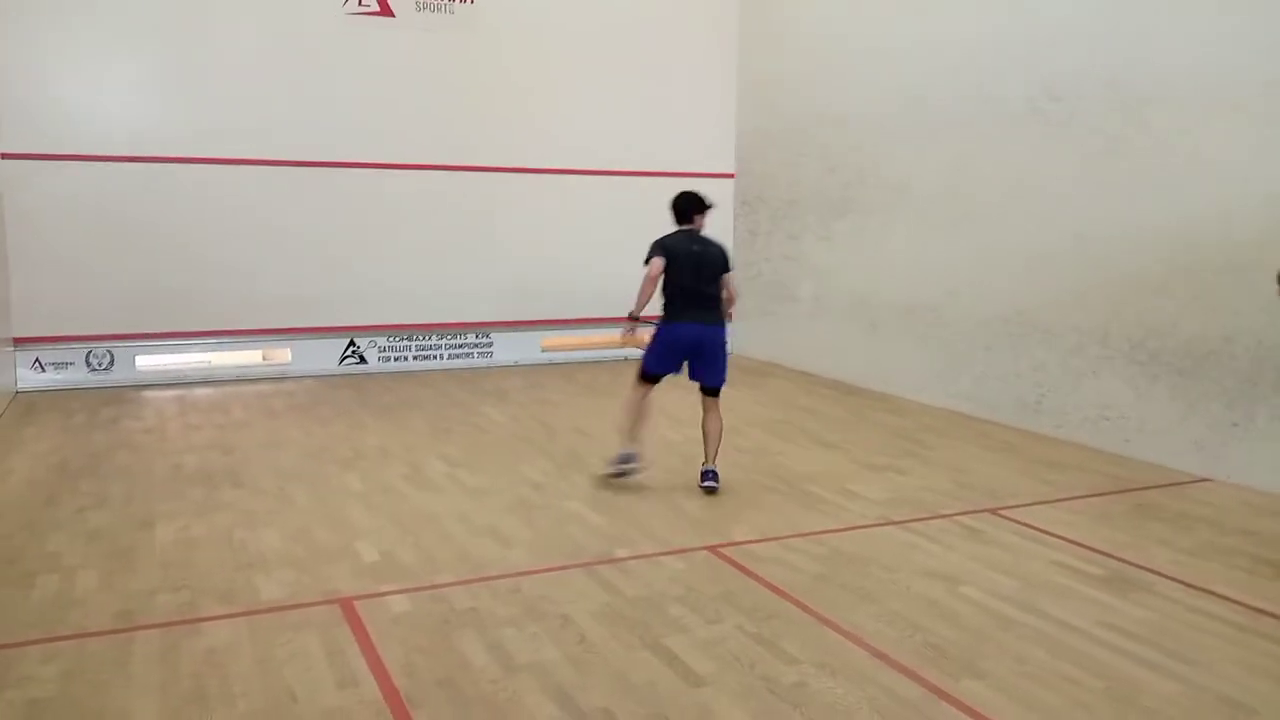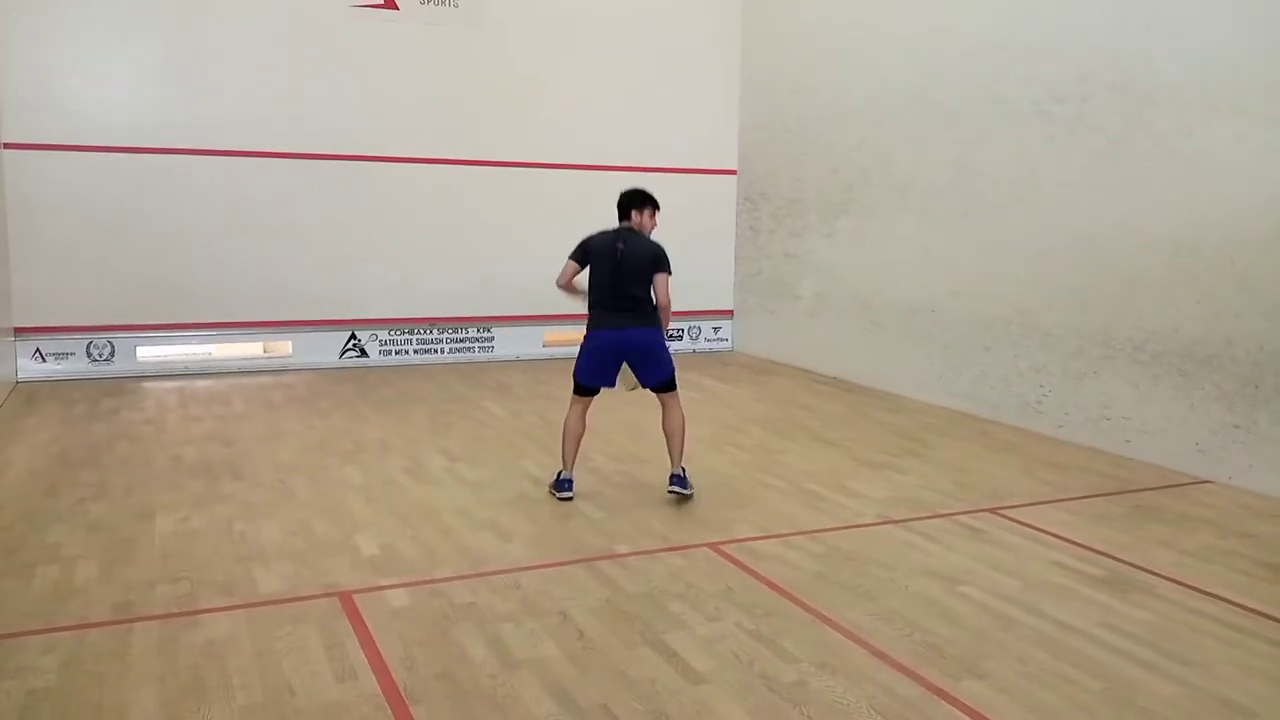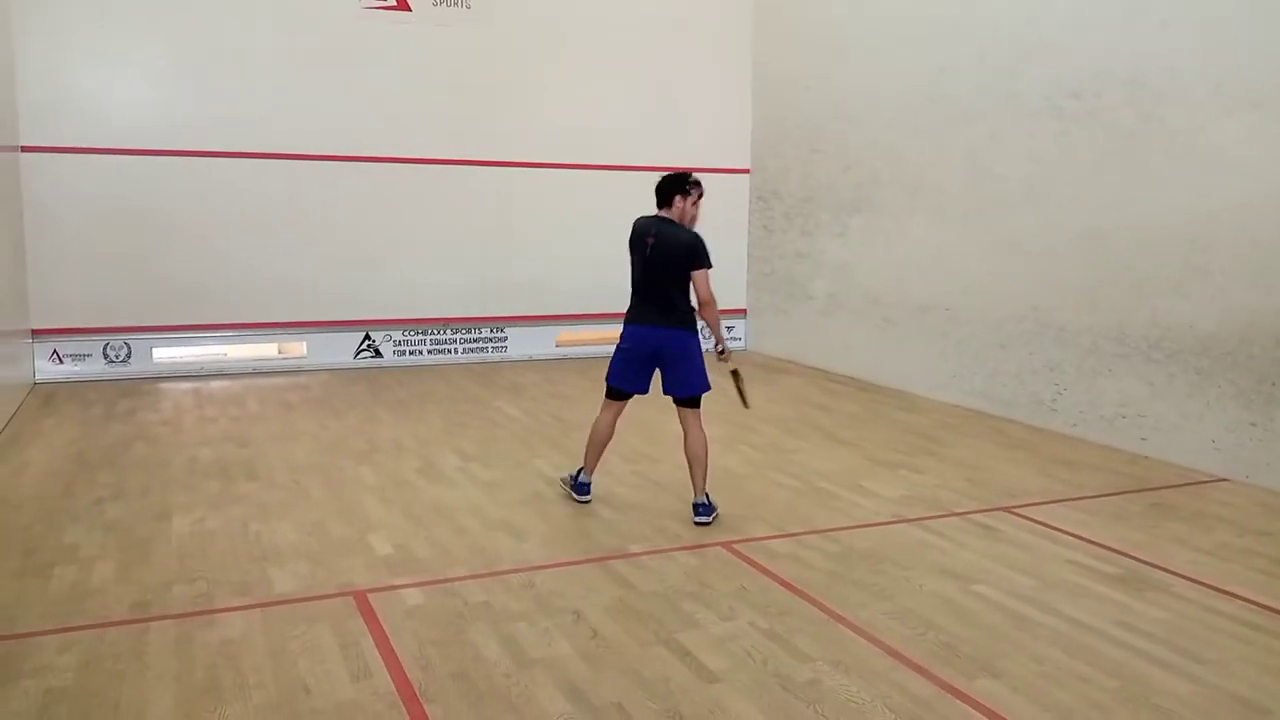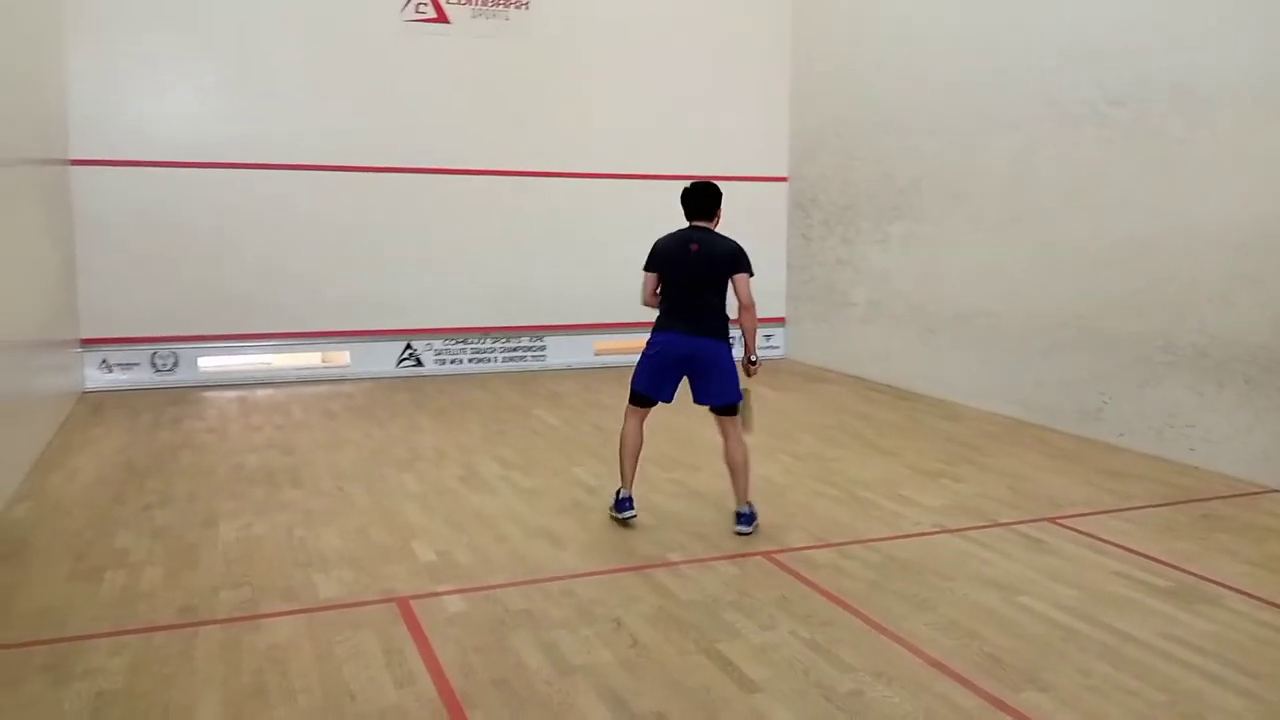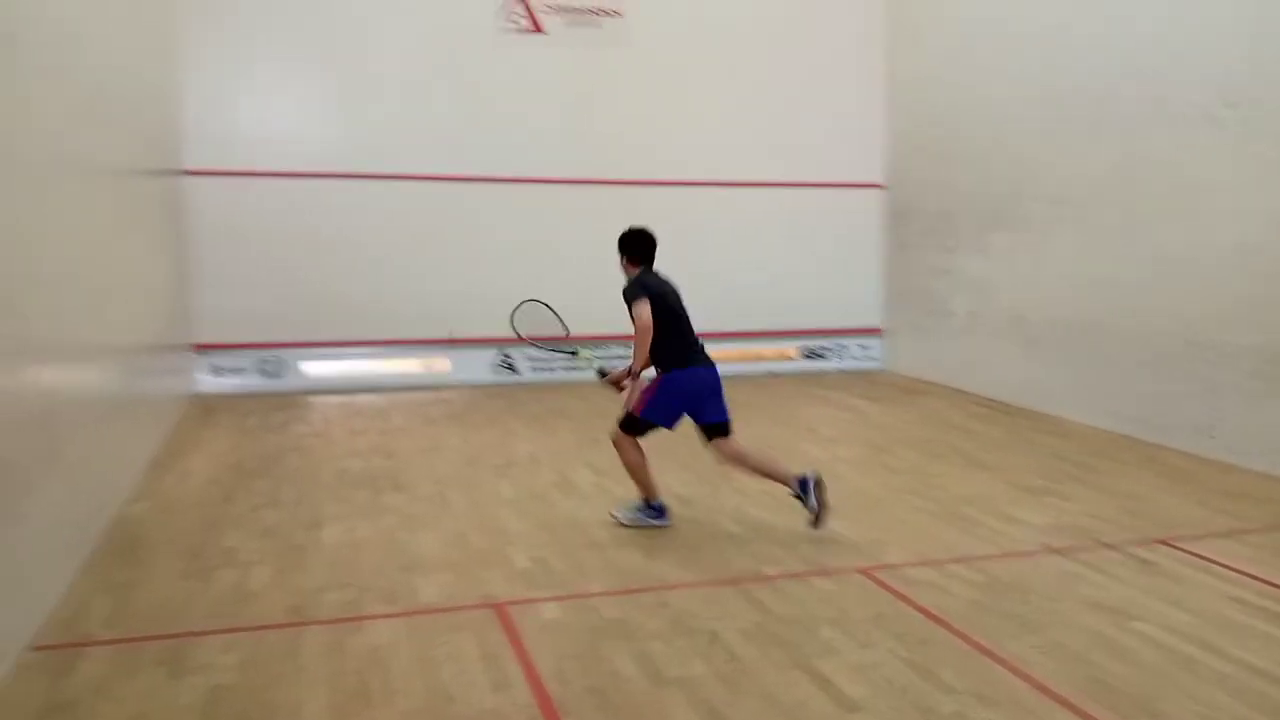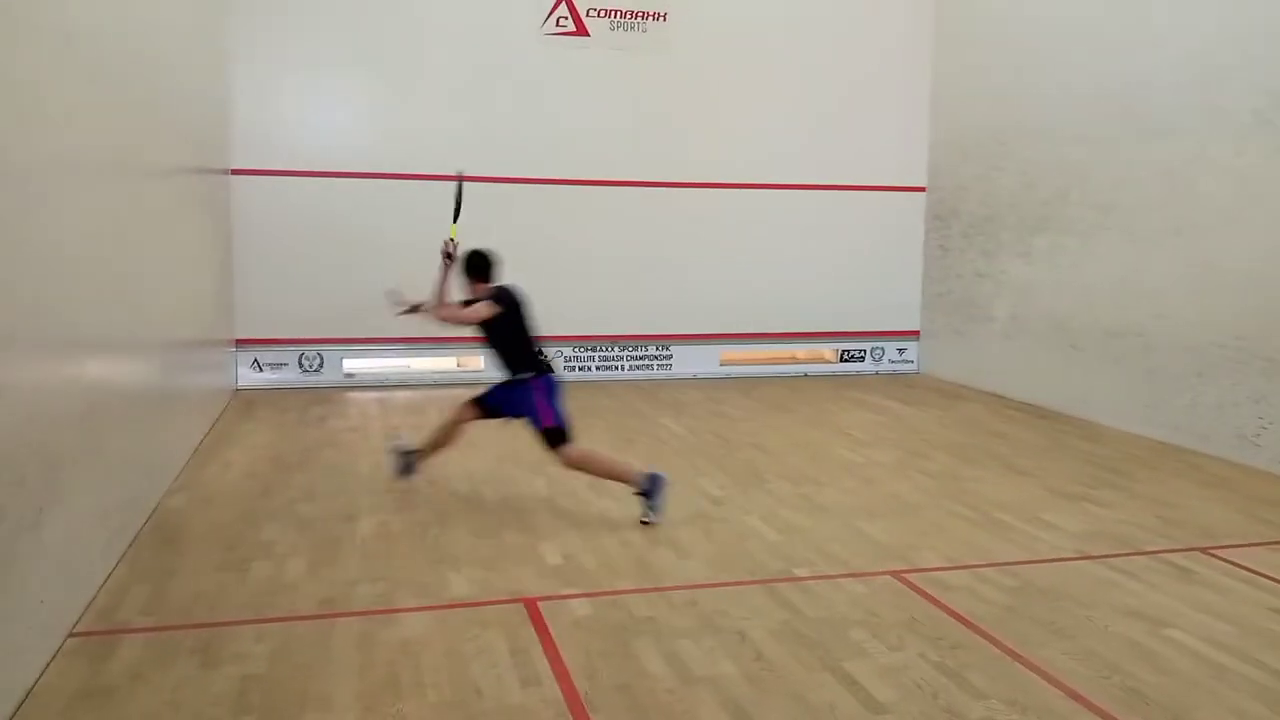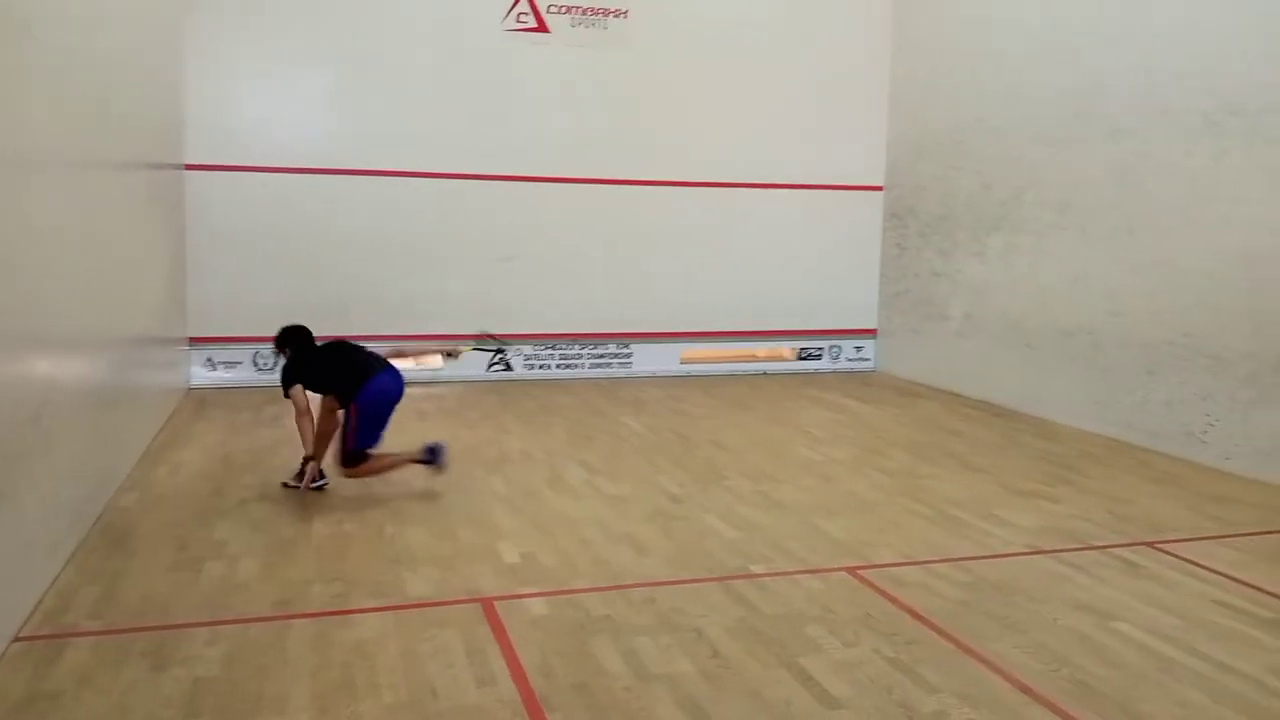
dt=0.4s
person 1, frame 1
left shoulder: (664, 245)
right shoulder: (717, 250)
left elbow: (652, 275)
right elbow: (731, 296)
left wrist: (634, 315)
left hip: (676, 329)
right hip: (712, 332)
left knee: (642, 388)
right knee: (710, 405)
left ankle: (629, 453)
right ankle: (709, 470)
person 1, frame 2
left shoulder: (593, 243)
right shoulder: (653, 251)
left elbow: (563, 281)
right elbow: (663, 301)
left wrist: (585, 294)
right wrist: (661, 335)
left hip: (602, 333)
right hip: (645, 334)
left knee: (578, 404)
right knee: (671, 401)
left ankle: (565, 479)
right ankle: (677, 474)
person 1, frame 3
left shoulder: (639, 228)
right shoulder: (692, 243)
right elbow: (705, 299)
left wrist: (695, 198)
right wrist: (720, 342)
left hip: (637, 332)
right hip: (680, 336)
left knee: (611, 408)
right knee: (691, 420)
left ankle: (583, 480)
right ankle: (700, 502)
person 1, frame 4
left shoulder: (664, 245)
right shoulder: (732, 250)
left elbow: (648, 298)
right elbow: (747, 305)
right wrist: (751, 355)
left hip: (668, 340)
right hip: (714, 345)
left knee: (634, 414)
right knee: (731, 429)
left ankle: (624, 499)
right ankle: (744, 512)
person 1, frame 5
left shoulder: (635, 287)
right shoulder: (662, 284)
left elbow: (644, 324)
left wrist: (632, 373)
right wrist: (631, 372)
left hip: (681, 376)
right hip: (705, 371)
left knee: (622, 437)
right knee: (725, 446)
left ankle: (653, 507)
right ankle: (803, 483)
person 1, frame 6
left shoulder: (503, 295)
right shoulder: (478, 304)
left elbow: (459, 316)
right elbow: (442, 309)
left wrist: (425, 308)
right wrist: (446, 266)
left hip: (534, 383)
right hip: (517, 384)
left knee: (566, 453)
right knee: (462, 414)
left ankle: (646, 483)
right ankle: (415, 456)
person 1, frame 7
left shoulder: (291, 368)
right shoulder: (335, 348)
left elbow: (303, 412)
right elbow: (386, 352)
left wrist: (311, 458)
right wrist: (436, 351)
left hip: (370, 394)
right hip: (392, 380)
left knee: (352, 468)
right knee: (328, 403)
left ankle: (424, 455)
right ankle: (313, 475)
